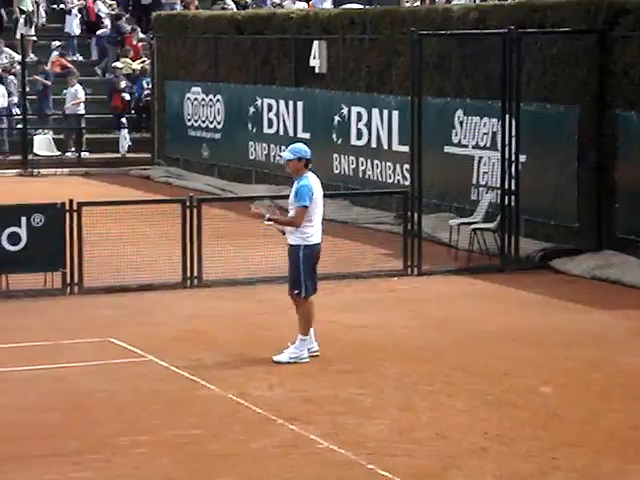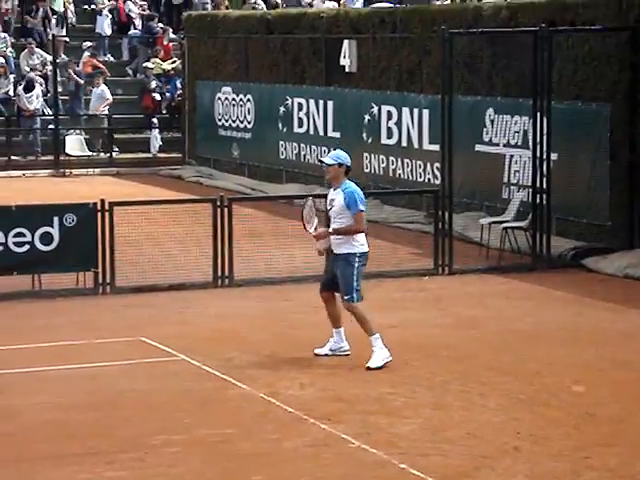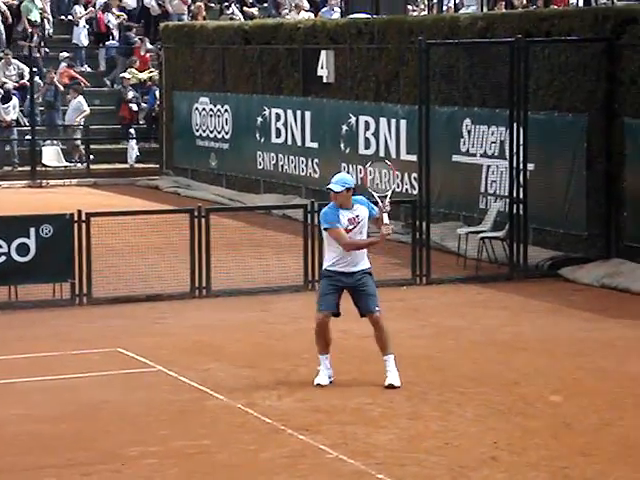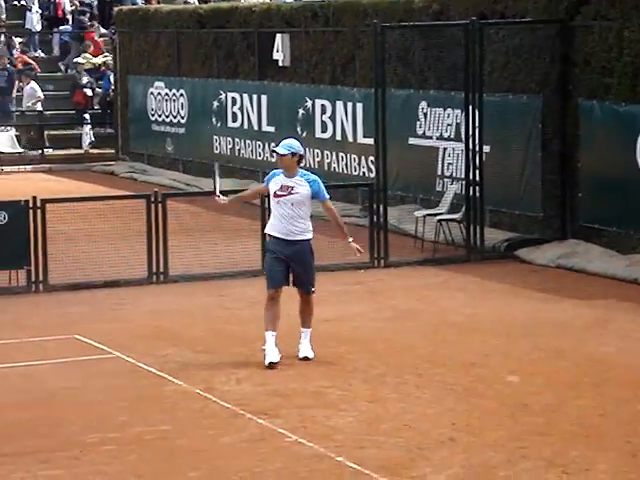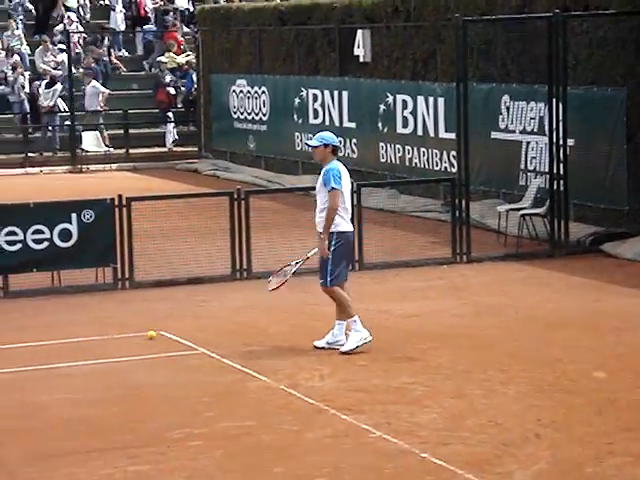
dt=0.7s
person 1, frame 1
left shoulder: (303, 186)
right shoulder: (311, 180)
left elbow: (296, 221)
left wrist: (268, 217)
left hip: (303, 245)
right hip: (307, 243)
left knee: (303, 296)
right knee: (297, 294)
left ankle: (300, 349)
right ankle: (309, 342)
person 1, frame 2
left shoulder: (352, 192)
right shoulder: (332, 192)
left elbow: (360, 227)
left wrist: (330, 232)
right wrist: (326, 241)
left hip: (352, 254)
right hip: (336, 253)
left knee: (351, 303)
right knee: (327, 294)
left ankle: (380, 350)
right ankle: (338, 342)
person 1, frame 3
left shoulder: (363, 203)
right shoulder: (328, 213)
left elbow: (380, 221)
right elbow: (347, 244)
left wrist: (383, 222)
right wrist: (378, 239)
left hip: (360, 272)
right hip: (333, 274)
left knee: (376, 318)
right knee: (321, 319)
left ankle: (391, 369)
right ankle: (325, 368)
person 1, frame 4
left shoulder: (312, 182)
right shoulder: (274, 177)
left elbow: (331, 211)
right elbow: (258, 191)
left wrist: (348, 238)
right wrist: (230, 200)
left hip: (301, 244)
right hip: (275, 243)
left knee: (306, 294)
right knee: (272, 293)
left ankle: (305, 342)
right ankle: (271, 348)
person 1, frame 5
left shoulder: (331, 170)
right shoulder: (336, 169)
left elbow: (334, 206)
left wrist: (323, 236)
left hip: (335, 234)
right hip: (338, 233)
left knee: (330, 285)
right knee: (335, 285)
left ankle: (358, 330)
right ankle: (338, 335)
